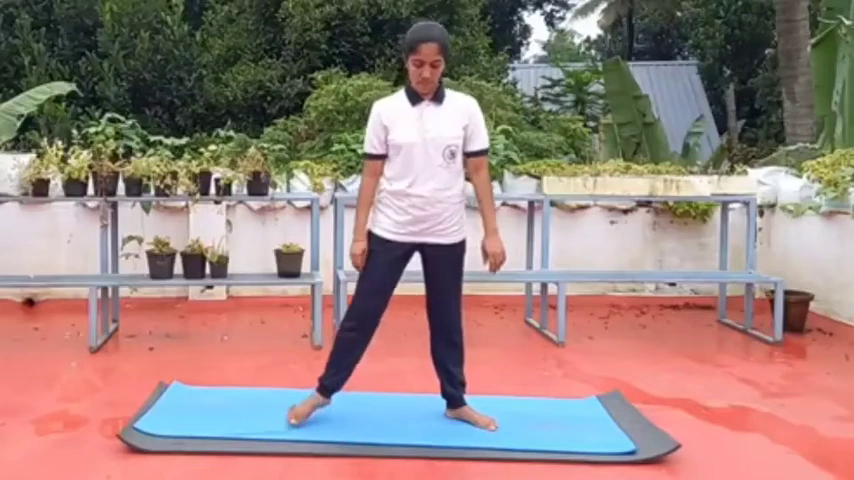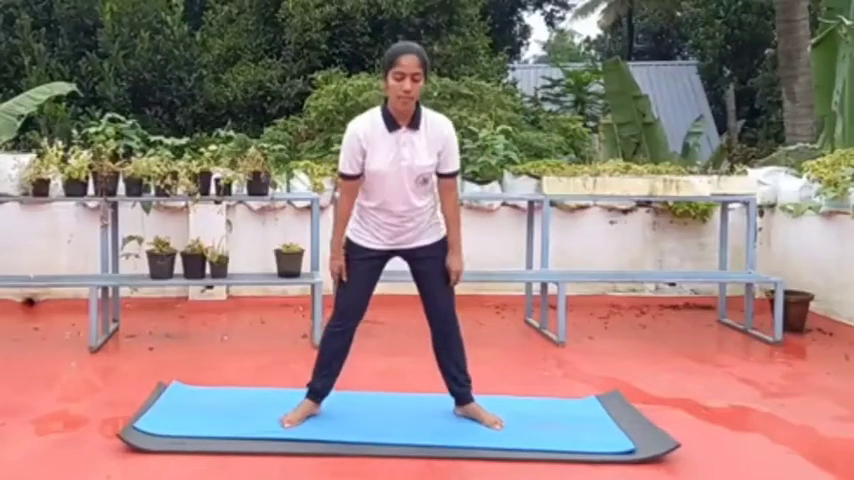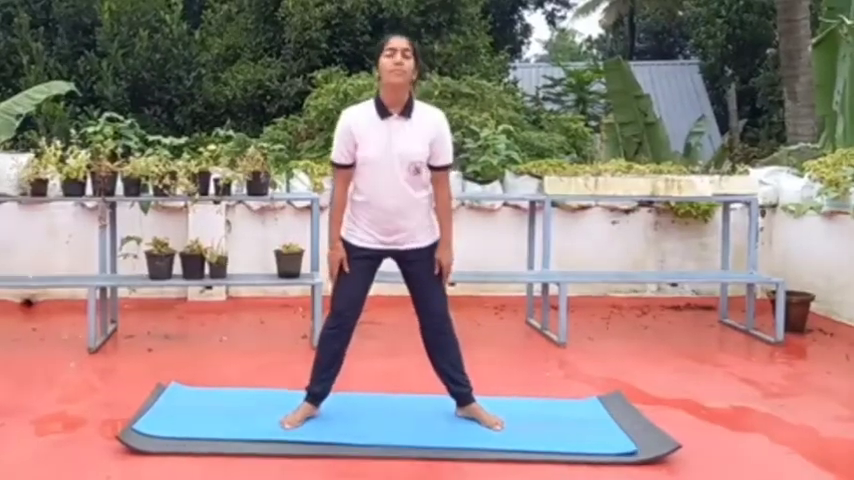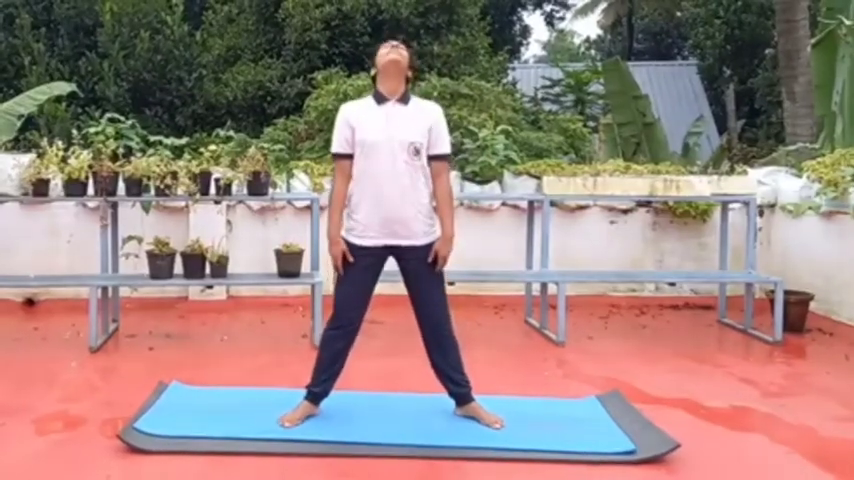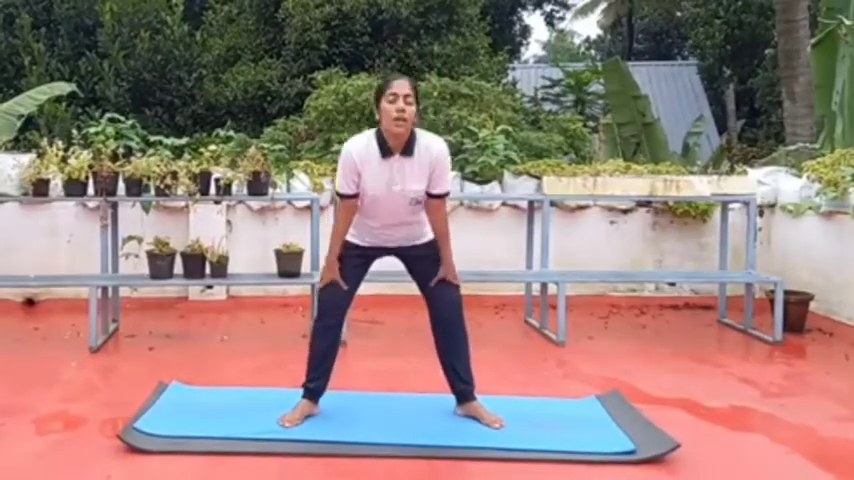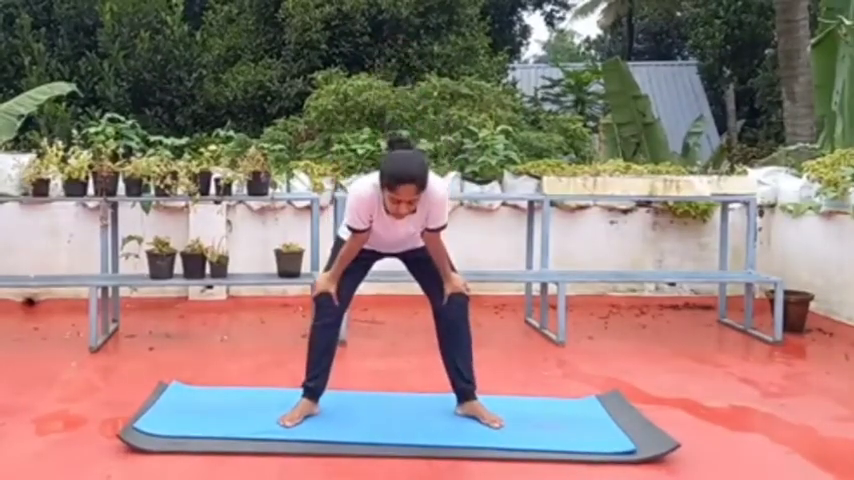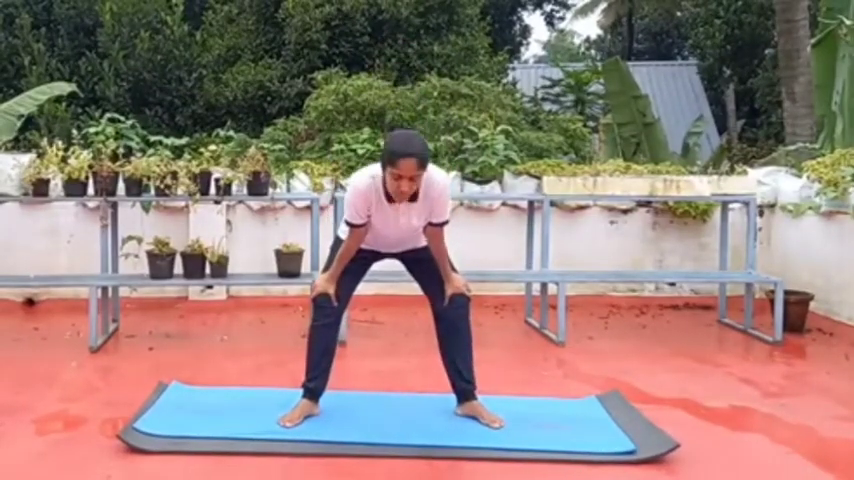
dt=0.7s
person 1, frame 1
left shoulder: (465, 107)
right shoulder: (385, 109)
left elbow: (479, 172)
right elbow: (372, 175)
left wrist: (491, 232)
right wrist: (360, 234)
left hip: (447, 234)
right hip: (391, 231)
left knee: (447, 319)
right knee: (363, 312)
left ankle: (456, 401)
right ankle: (323, 393)
person 1, frame 2
left shoulder: (441, 128)
right shoulder: (361, 129)
left elbow: (448, 192)
right elbow: (348, 193)
left wrist: (455, 250)
right wrist: (336, 249)
left hip: (426, 239)
right hip: (368, 238)
left knee: (444, 318)
right knee: (345, 317)
left ankle: (465, 400)
right ankle: (314, 398)
person 1, frame 3
left shoulder: (433, 120)
right shoulder: (353, 119)
left elbow: (441, 186)
right elbow: (341, 185)
left wrist: (446, 244)
right wrist: (334, 242)
left hip: (418, 240)
right hip: (361, 239)
left knee: (437, 320)
right knee: (340, 319)
left ankle: (466, 401)
right ankle: (311, 401)
person 1, frame 4
left shoulder: (430, 112)
right shoulder: (352, 112)
left elbow: (440, 176)
right elbow: (342, 177)
left wrist: (447, 232)
right wrist: (334, 233)
left hip: (418, 237)
right hip: (363, 236)
left knee: (436, 320)
right knee: (344, 319)
left ankle: (465, 400)
right ankle: (312, 399)
person 1, frame 5
left shoulder: (435, 150)
right shoulder: (355, 150)
left elbow: (436, 211)
right elbow: (345, 211)
left wrist: (447, 261)
right wrist: (331, 261)
left hip: (417, 240)
right hip: (360, 240)
left knee: (448, 309)
right knee: (329, 311)
left ankle: (467, 400)
right ankle: (309, 399)
person 1, frame 6
left shoulder: (437, 191)
right shoulder: (362, 192)
left elbow: (432, 240)
right elbow: (356, 241)
left wrist: (449, 278)
right wrist: (331, 277)
left hip: (414, 244)
right hip: (363, 243)
left knee: (454, 304)
right knee: (328, 306)
left ankle: (468, 400)
right ankle: (309, 399)
person 1, frame 7
left shoulder: (439, 183)
right shoulder: (362, 183)
left elbow: (435, 237)
right elbow: (355, 238)
left wrist: (449, 278)
right wrist: (330, 277)
left hip: (415, 245)
right hip: (363, 244)
left knee: (454, 305)
right knee: (326, 306)
left ankle: (467, 400)
right ankle: (309, 399)
